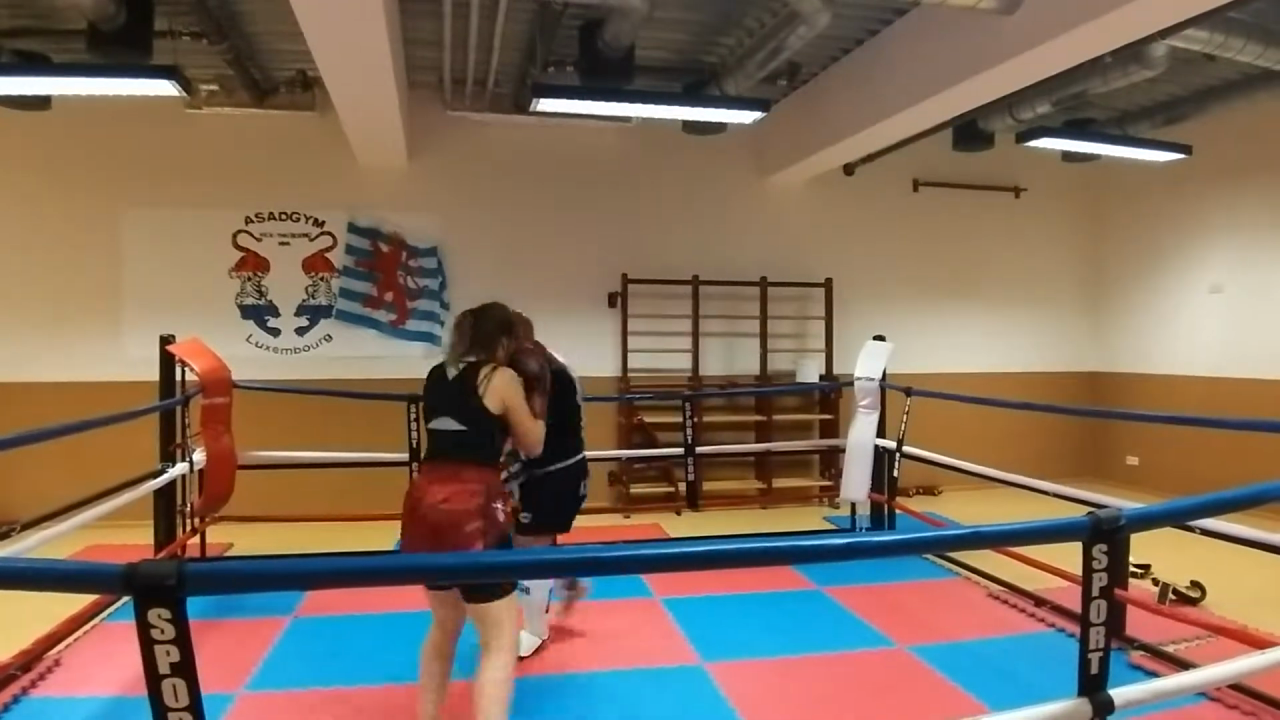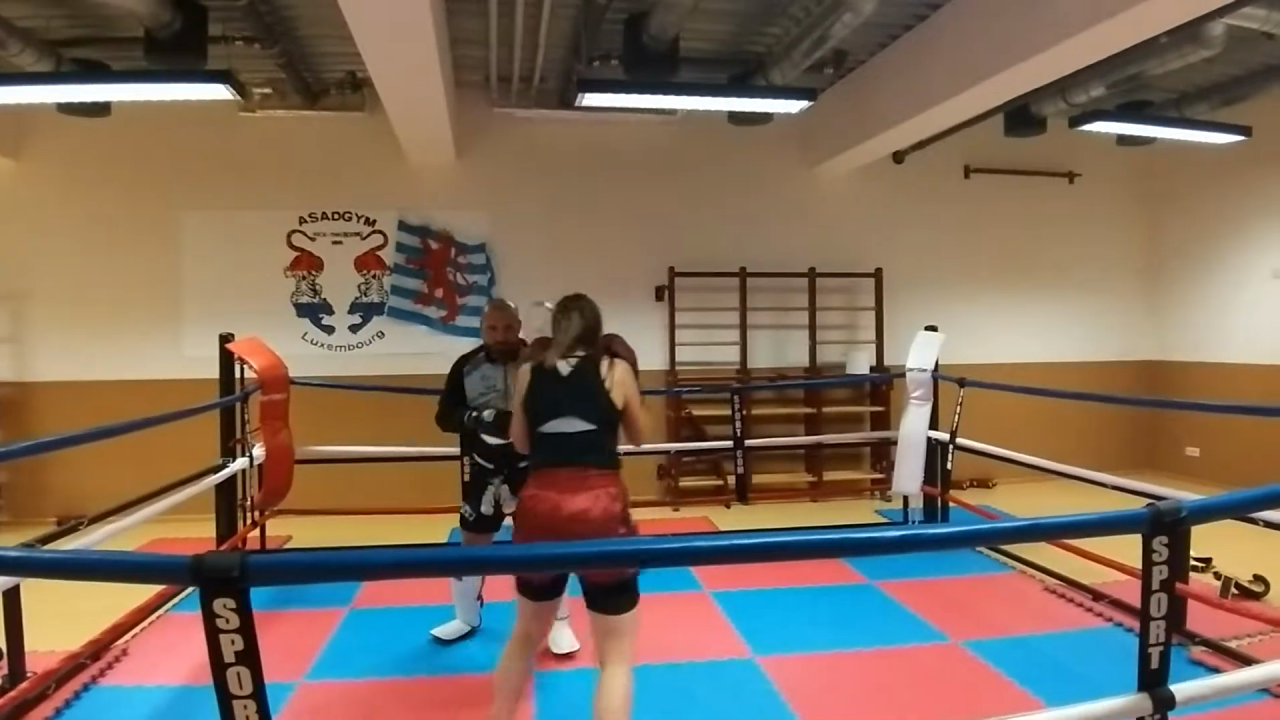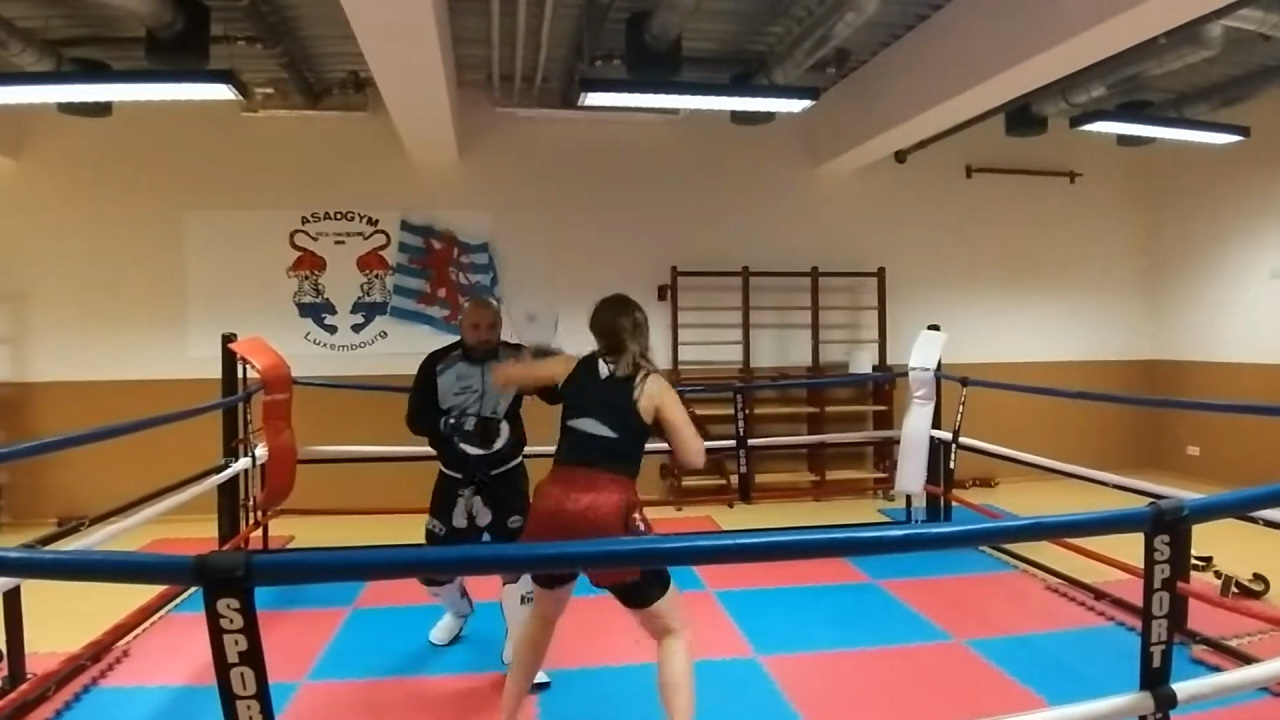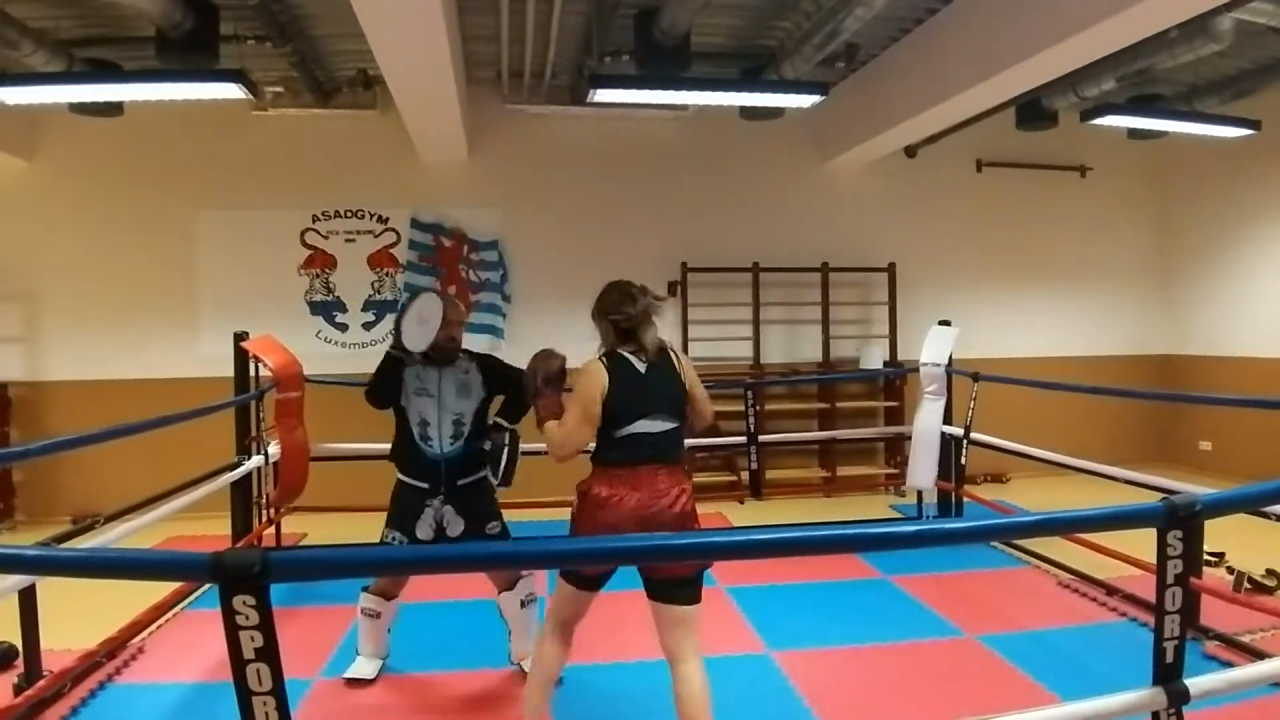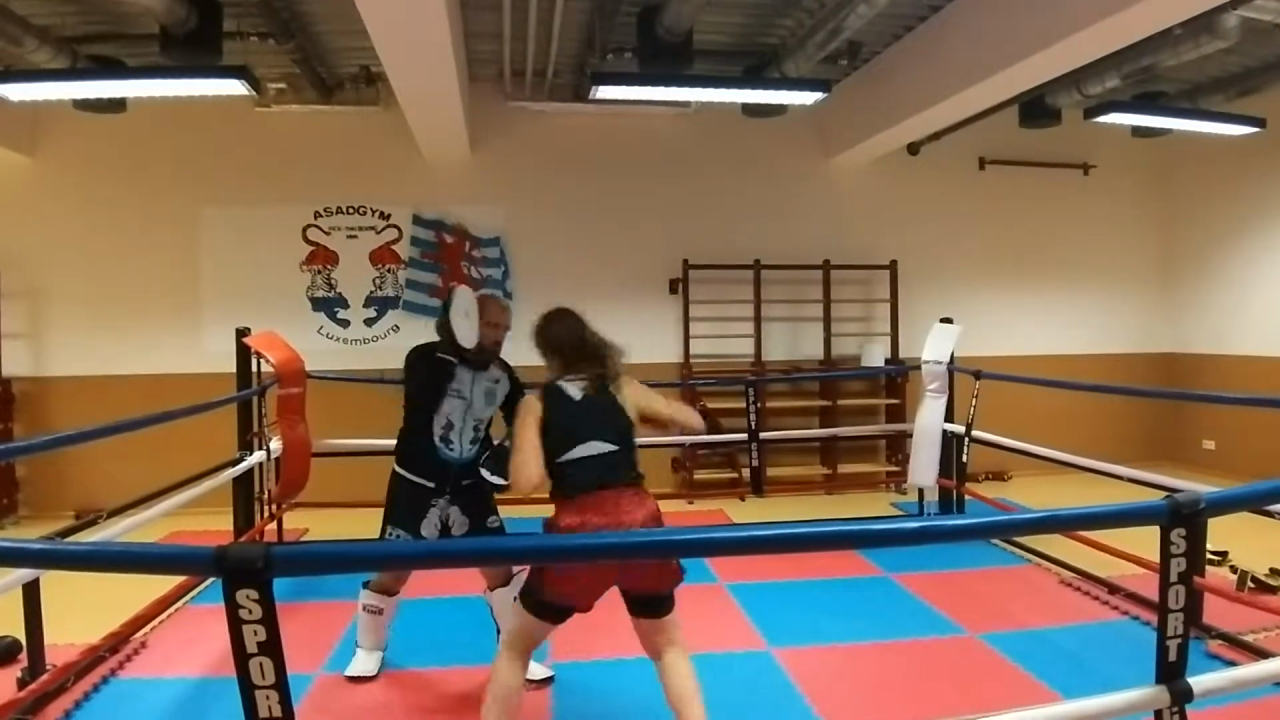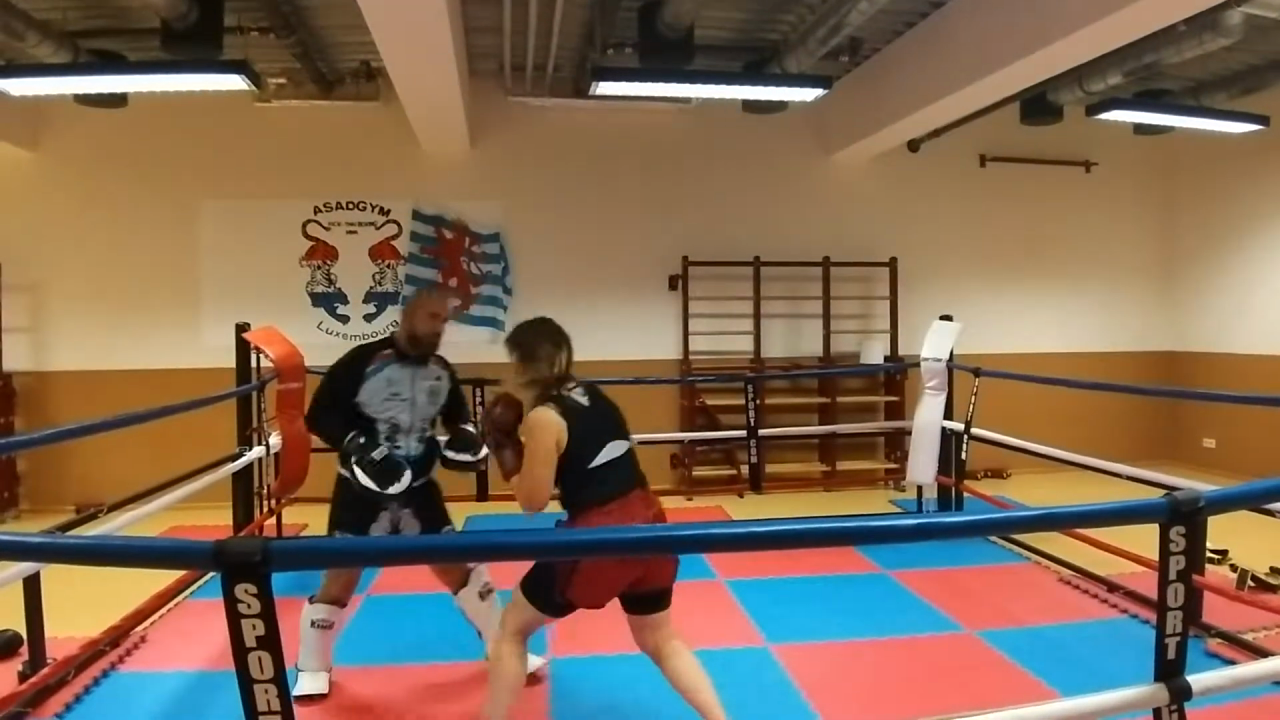
dt=0.4s
person 1, frame 1
left shoulder: (437, 376)
right shoulder: (501, 379)
right elbow: (533, 446)
right wrist: (538, 393)
left hip: (427, 500)
right hip: (473, 505)
left knee: (446, 622)
right knee: (501, 643)
person 1, frame 2
left shoulder: (529, 374)
right shoulder: (615, 371)
right elbow: (639, 436)
left hip: (541, 509)
right hip: (599, 512)
left knee: (527, 634)
right knee: (616, 657)
person 1, frame 3
left shoulder: (575, 368)
right shoulder: (652, 385)
left elbow: (503, 376)
right elbow: (695, 458)
left hip: (553, 506)
right hip: (609, 515)
left knee: (541, 615)
right knee: (672, 631)
person 1, frame 4
left shoulder: (596, 371)
right shoulder: (677, 361)
left elbow: (563, 449)
right elbow: (703, 419)
left wrist: (546, 406)
left hip: (608, 506)
right hip: (671, 509)
left knee: (558, 625)
right knee: (683, 652)
person 1, frame 5
left shoulder: (536, 403)
right shoulder: (622, 389)
left elbow: (525, 484)
right elbow: (693, 423)
left hip: (579, 535)
right hip: (638, 527)
left knee: (517, 644)
right knee: (667, 649)
person 1, frame 6
left shoulder: (543, 419)
right shoulder: (596, 394)
left elbow: (534, 502)
left wrist: (504, 454)
right hip: (648, 526)
left knee: (512, 630)
right knee: (663, 643)
person 2, frame 1
left shoulder: (552, 375)
right shoulder: (528, 369)
left elbow: (553, 436)
left wrist: (522, 468)
left hip: (556, 474)
right hip: (542, 472)
left knee: (530, 547)
right knee: (532, 541)
left ankle: (535, 630)
right ankle: (570, 584)
person 2, frame 2
right shoulder: (466, 366)
right elbow: (446, 417)
right wrist: (475, 419)
left hip: (531, 467)
right hip: (486, 469)
right knee: (473, 542)
left ankle: (559, 623)
right ankle: (468, 618)
person 2, frame 3
left shoulder: (516, 358)
right shoulder: (437, 365)
left elbow: (556, 393)
right elbow: (416, 418)
right wrist: (454, 427)
left hip: (504, 475)
right hip: (456, 476)
right ankle: (459, 608)
person 2, frame 4
left shoulder: (479, 367)
right shoulder: (402, 367)
left elbow: (522, 387)
right elbow: (377, 399)
left wrist: (502, 429)
right wrist: (400, 349)
left hip: (469, 488)
right hip: (415, 491)
left knee: (508, 567)
right knee: (389, 575)
left ankle: (526, 652)
right ankle: (370, 653)
person 2, frame 5
left shoulder: (502, 373)
right shoulder: (426, 359)
left elbow: (520, 416)
right elbow: (422, 405)
right wrist: (450, 352)
left hip: (469, 486)
right hip: (416, 485)
left knee: (501, 567)
right knee: (392, 571)
right ankle: (370, 647)
person 2, frame 6
left shoulder: (441, 371)
right shoulder: (360, 363)
left elbow: (454, 416)
right elbow: (318, 417)
left wrist: (465, 437)
right wrist: (355, 443)
left hip: (418, 488)
right hip: (362, 491)
left knee: (459, 570)
right knee: (338, 581)
right ankle: (312, 669)
